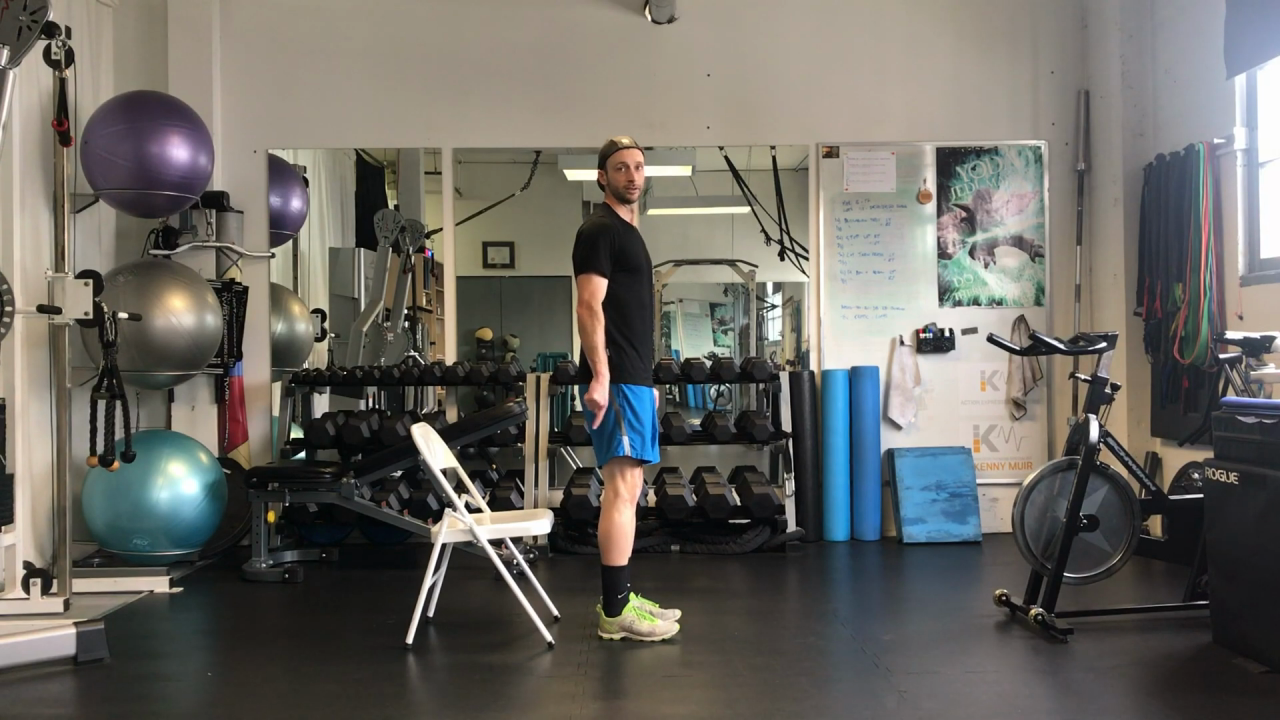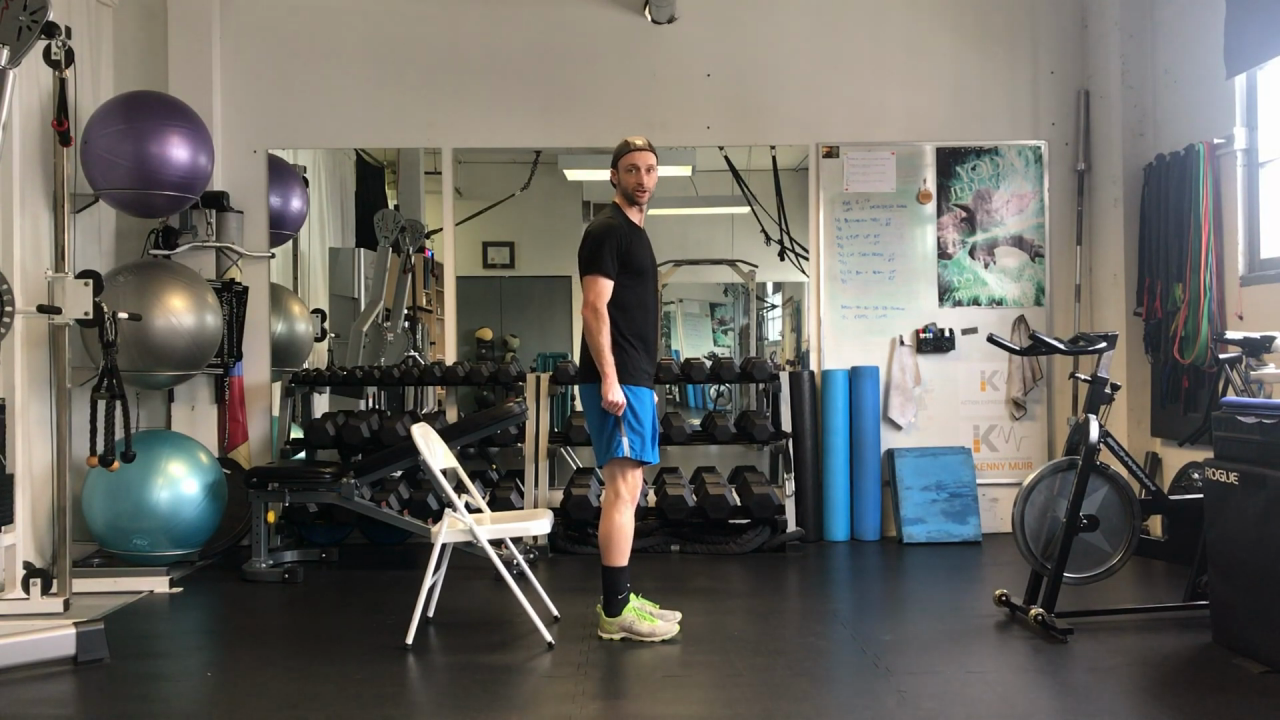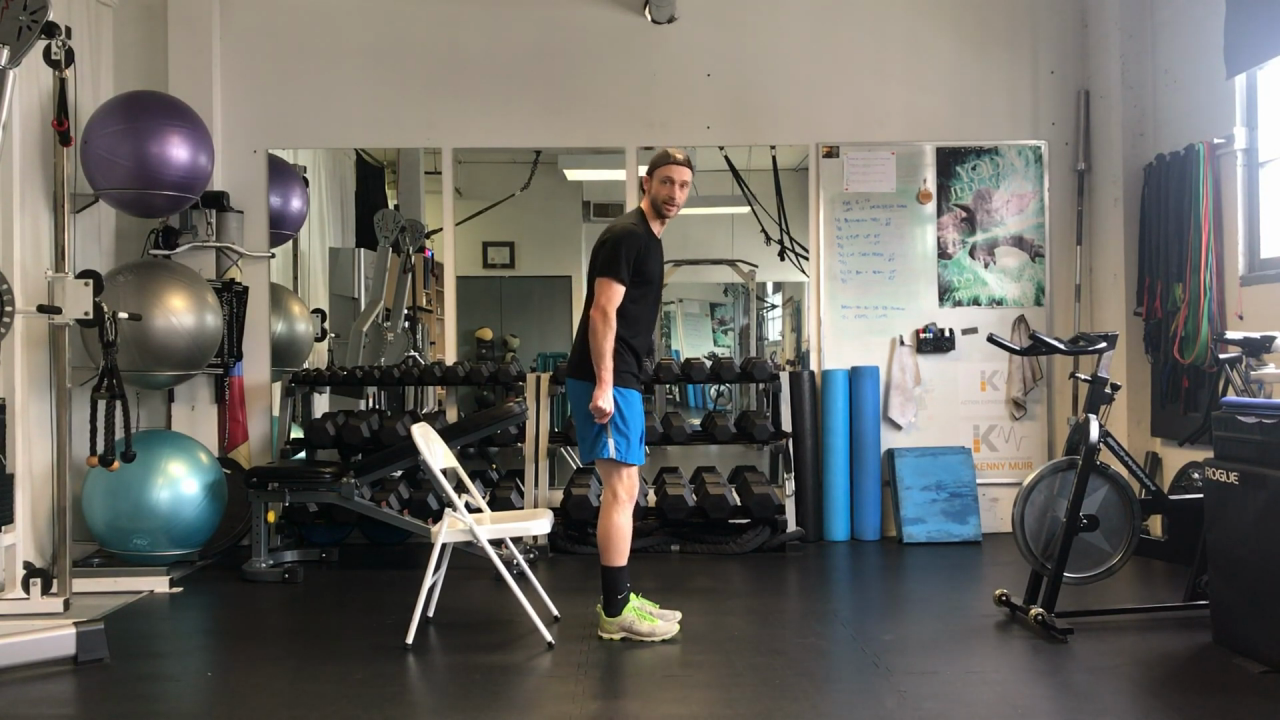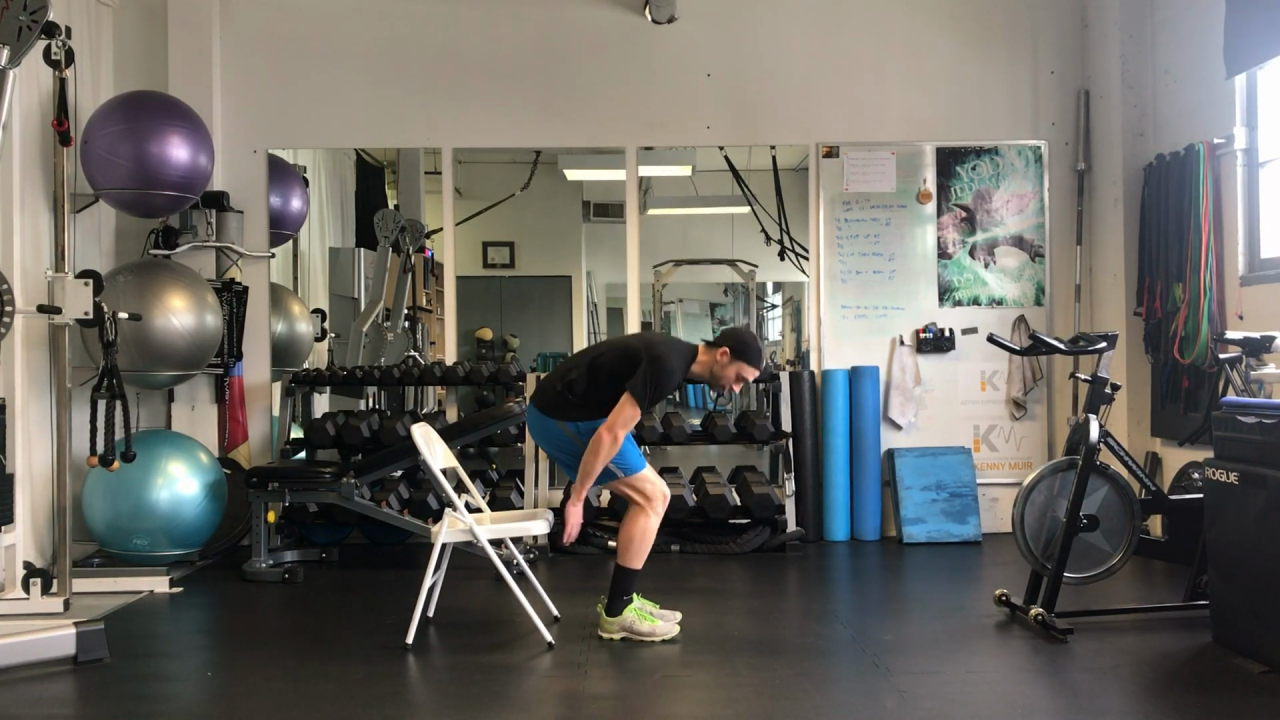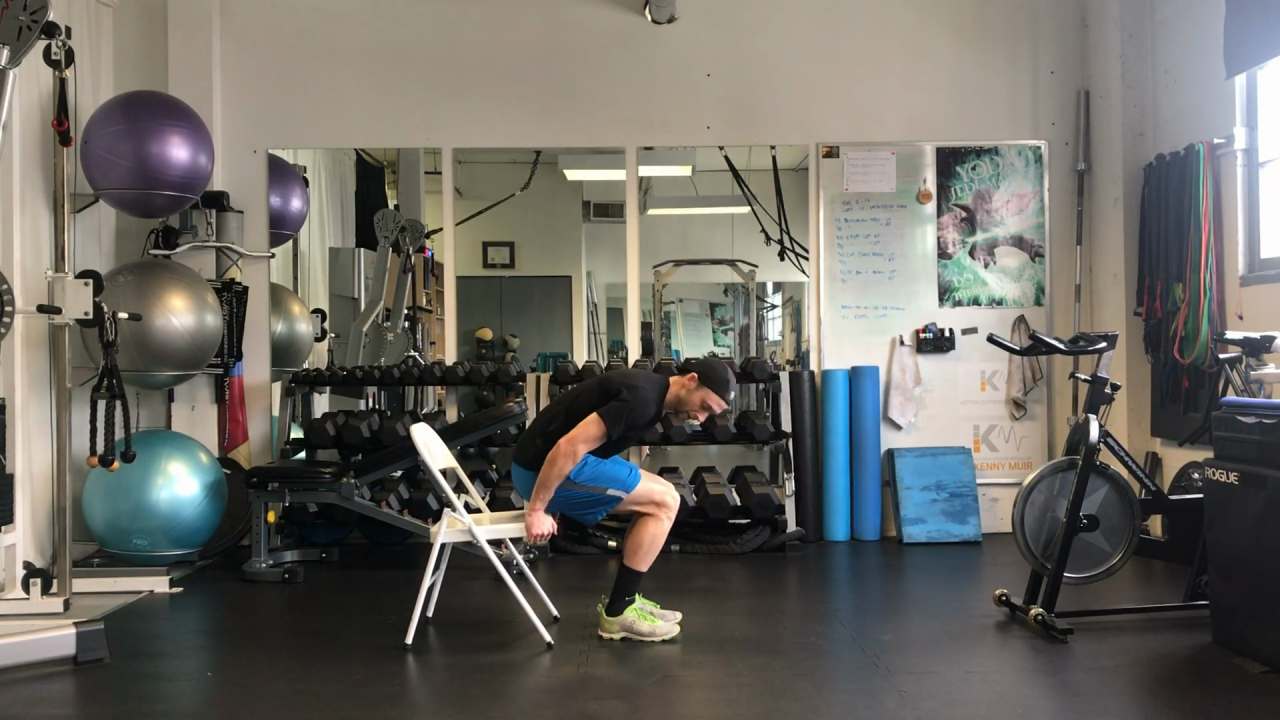
dt=0.7s
person 1, frame 1
left shoulder: (628, 232)
right shoulder: (600, 230)
right elbow: (589, 307)
right wrist: (600, 379)
left hip: (632, 378)
right hip: (615, 380)
left knee: (629, 488)
right knee: (622, 489)
left ankle: (622, 598)
right ankle: (616, 610)
person 1, frame 2
left shoulder: (635, 233)
right shoulder: (608, 231)
right elbow: (594, 309)
right wrist: (609, 380)
left hip: (634, 379)
right hip: (618, 381)
left knee: (628, 490)
right knee: (623, 489)
left ankle: (620, 598)
right ankle: (615, 610)
person 1, frame 3
left shoulder: (648, 240)
right shoulder: (627, 235)
right elbow: (602, 313)
right wrist: (604, 386)
left hip: (621, 379)
right hip: (605, 380)
left knee: (624, 490)
right knee: (622, 490)
left ankle: (619, 598)
right ankle: (615, 611)
person 1, frame 4
left shoulder: (675, 357)
right shoulder: (667, 365)
left elbow: (617, 426)
right elbow: (611, 434)
right wrist: (576, 499)
left hip: (570, 411)
right hip: (562, 415)
left knee: (654, 496)
right knee: (652, 497)
left ankle: (621, 599)
right ankle: (618, 613)
person 1, frame 5
left shoulder: (650, 392)
right shoulder: (642, 398)
right elbow: (569, 447)
right wrist: (536, 510)
left hip: (548, 465)
right hip: (542, 467)
left knee: (660, 496)
right knee: (665, 502)
left ankle: (623, 599)
right ankle: (618, 613)
